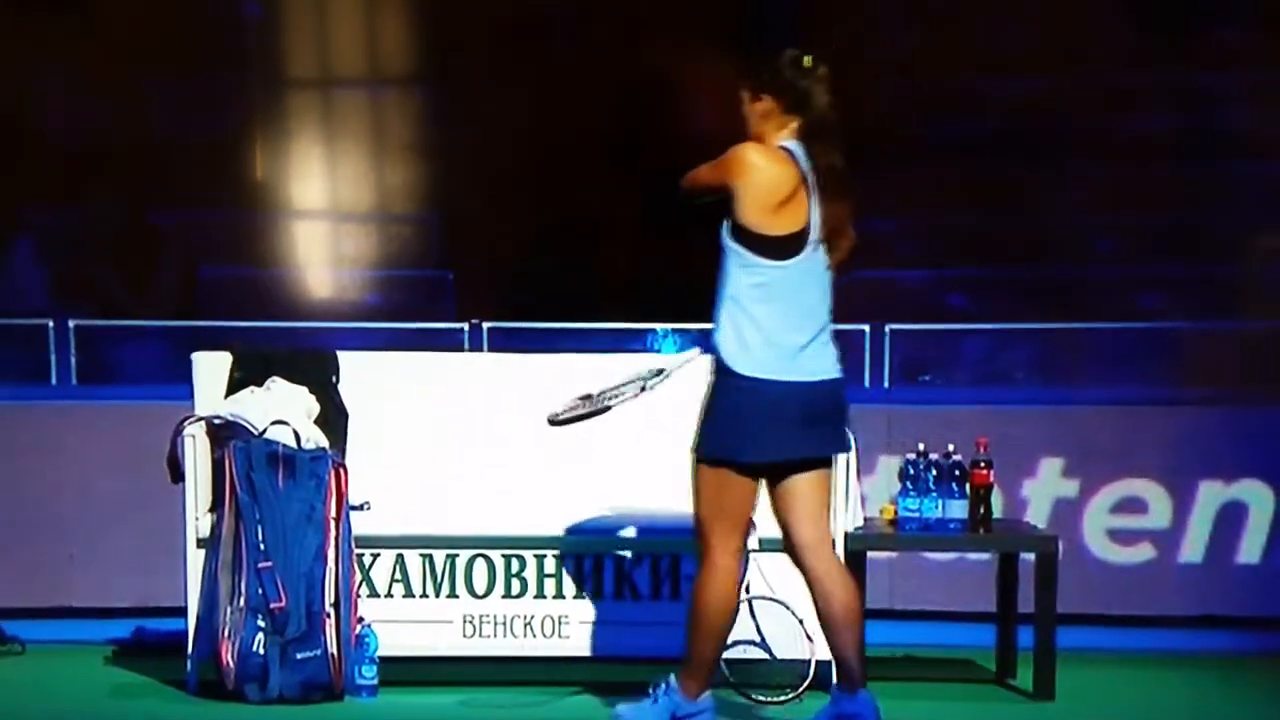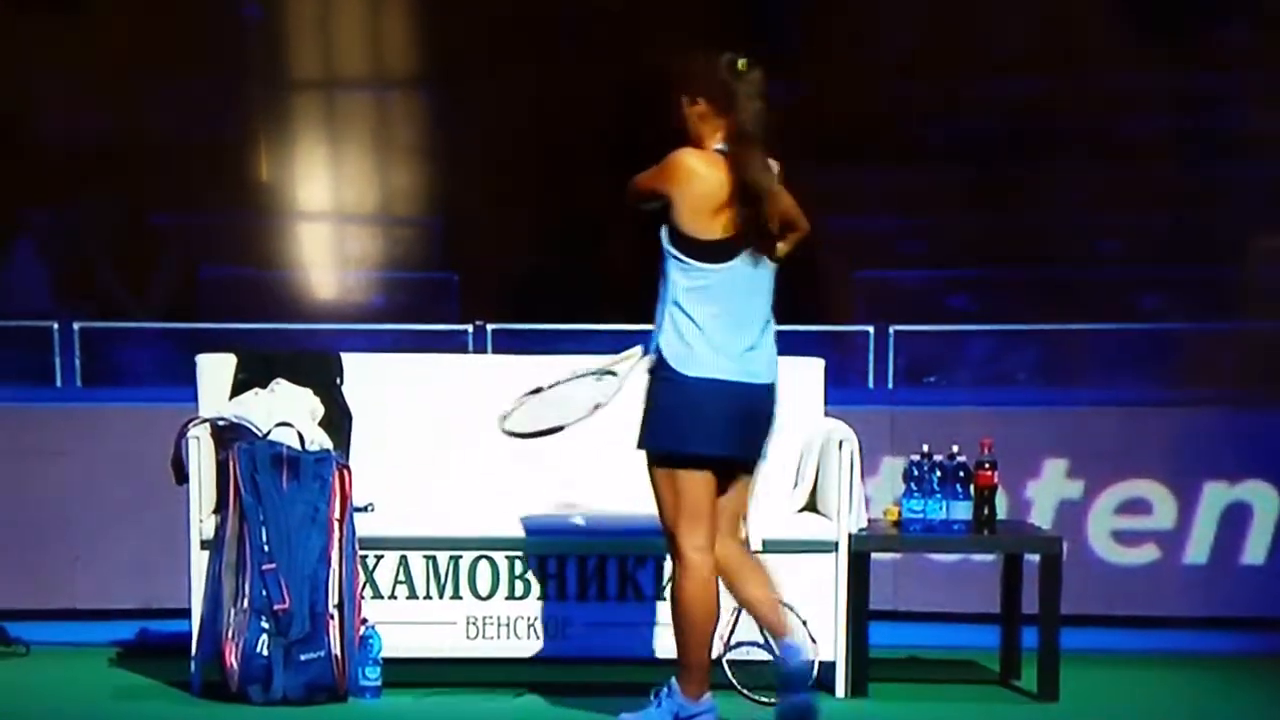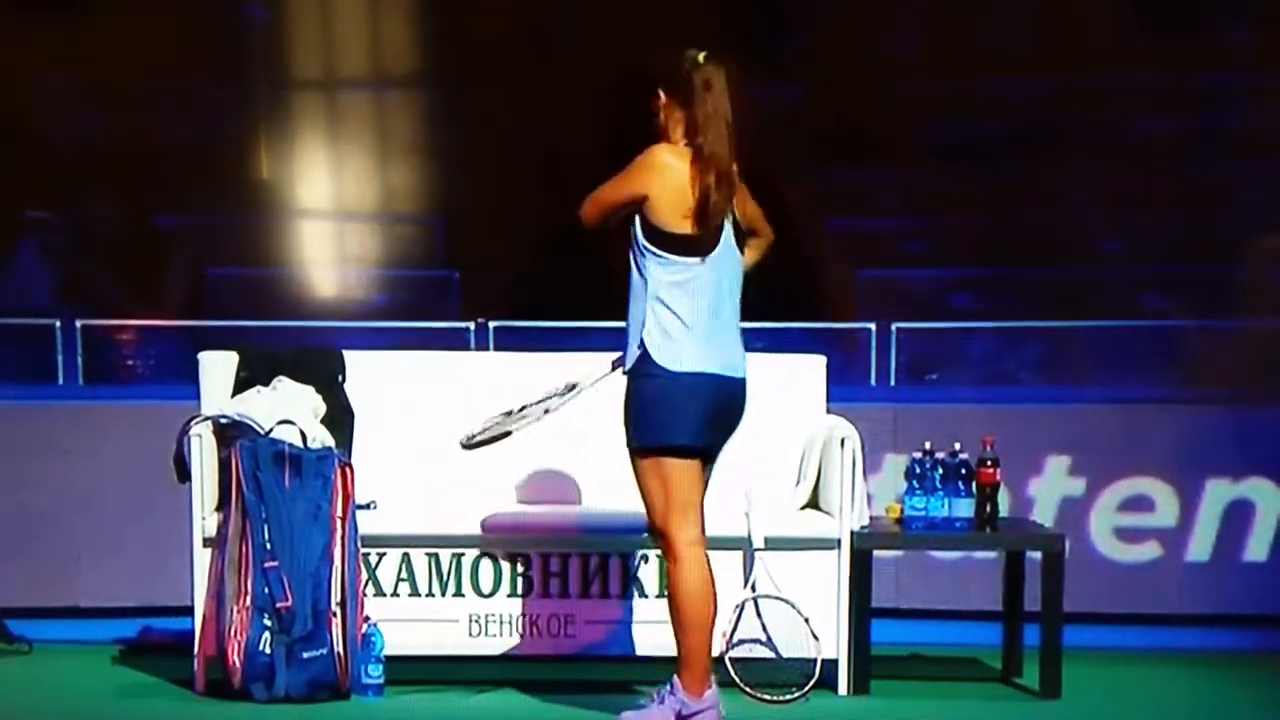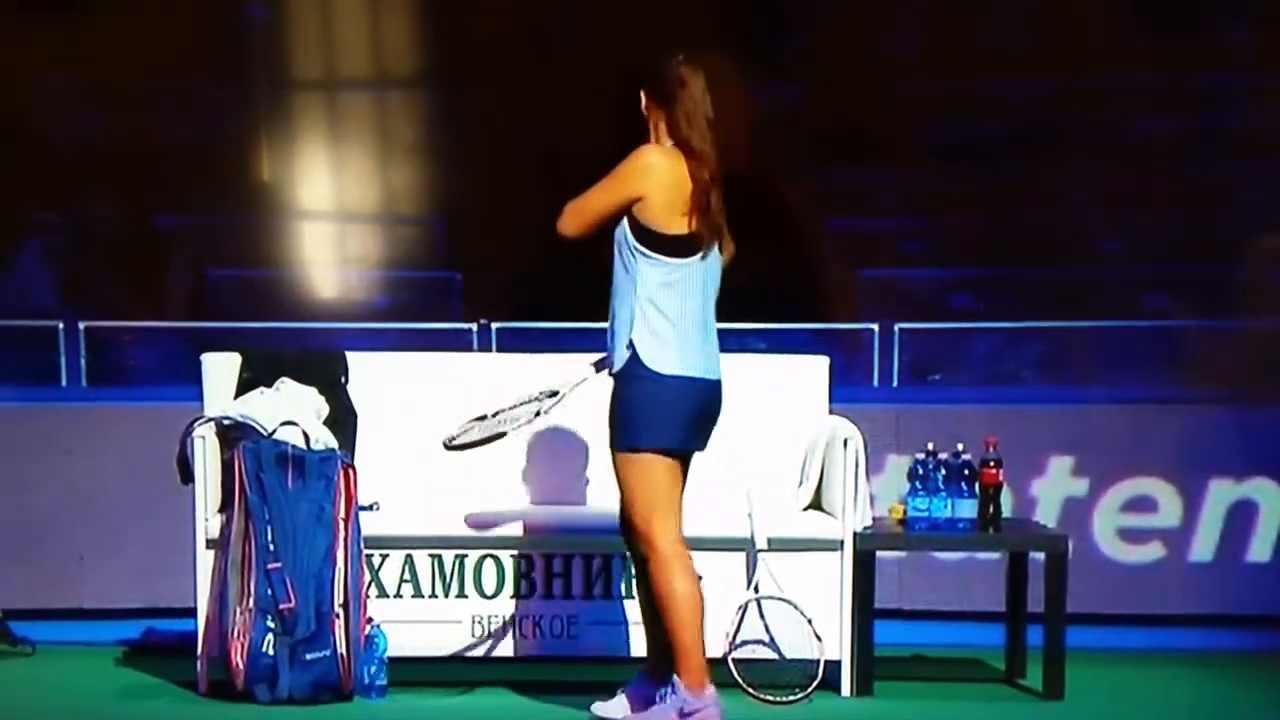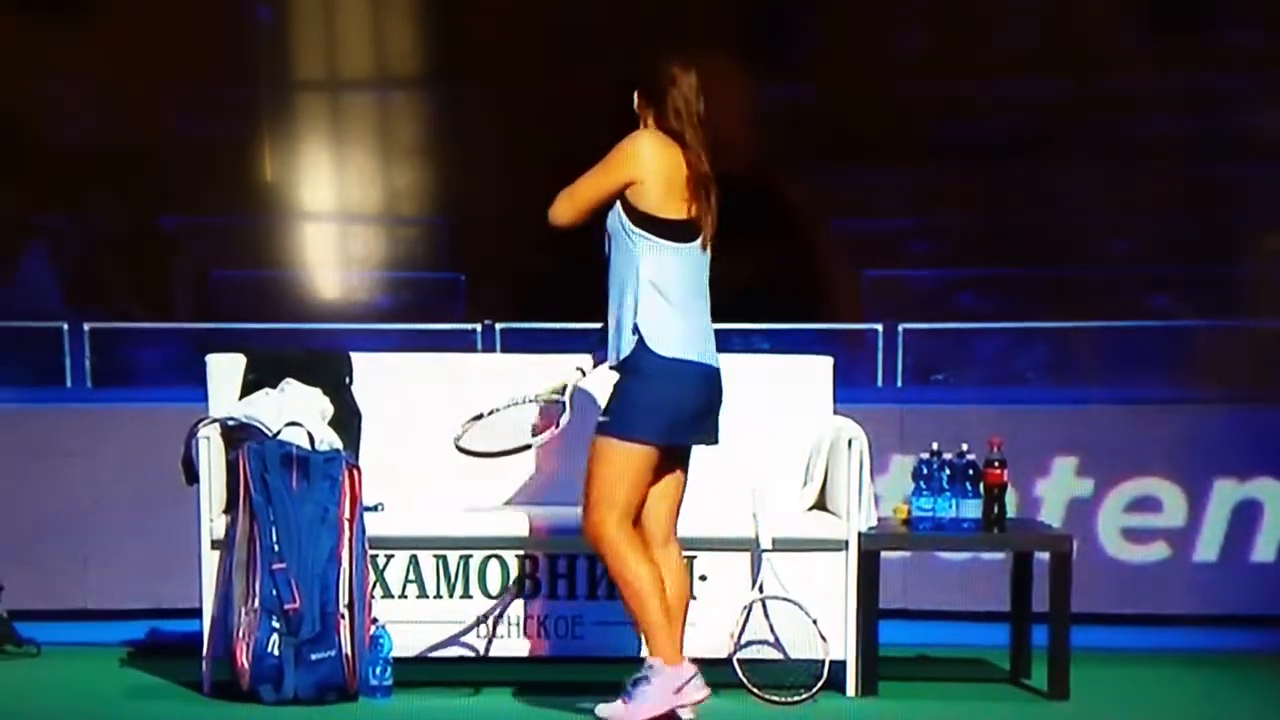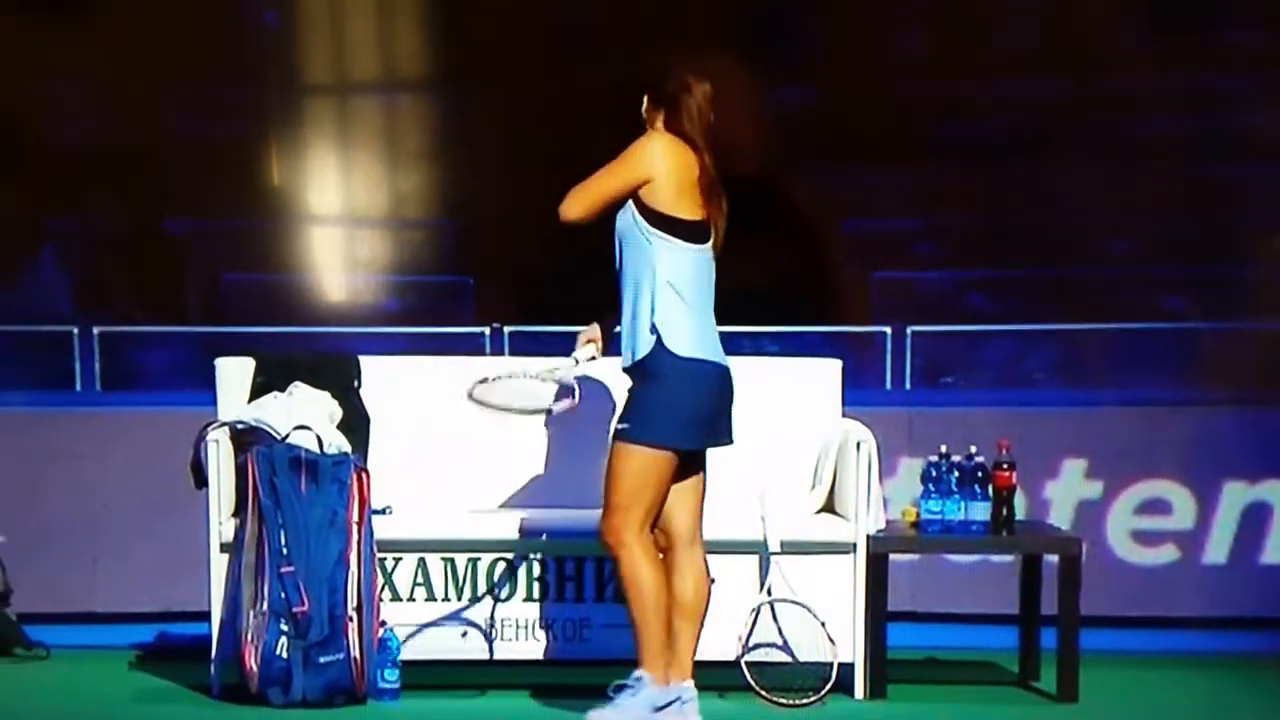
dt=0.3s
person 1, frame 1
left shoulder: (751, 164)
right shoulder: (819, 173)
left elbow: (688, 186)
left hip: (751, 387)
right hip: (814, 387)
left knee: (721, 546)
right knee: (814, 548)
person 1, frame 2
left shoulder: (689, 167)
right shoulder: (761, 178)
left elbow: (637, 188)
right elbow: (797, 228)
left hip: (691, 385)
right hip: (751, 388)
left knee: (691, 546)
right knee: (724, 541)
right ankle: (790, 651)
person 1, frame 3
left shoulder: (662, 163)
right shoulder: (724, 176)
left elbow: (589, 211)
right elbow: (760, 238)
left hip: (670, 378)
right hip: (722, 378)
left knee: (681, 539)
right knee: (676, 533)
person 1, frame 4
left shoulder: (650, 164)
right shoulder: (700, 176)
left elbow: (569, 224)
left wrist: (615, 197)
left hip: (655, 378)
right hip: (694, 378)
left knee: (661, 541)
right knee: (642, 533)
person 1, frame 5
left shoulder: (644, 149)
right shoulder: (693, 176)
left elbow: (561, 213)
left wrist: (610, 187)
right wrist: (622, 328)
left hip: (659, 368)
right hip: (686, 369)
left knee: (605, 523)
right knee: (657, 533)
person 1, frame 6
left shoulder: (658, 150)
right shoulder: (698, 177)
left elbow: (571, 209)
left wrist: (616, 183)
right wrist: (613, 325)
left hip: (673, 369)
right hip: (692, 370)
left knee: (624, 530)
right knee: (678, 536)
